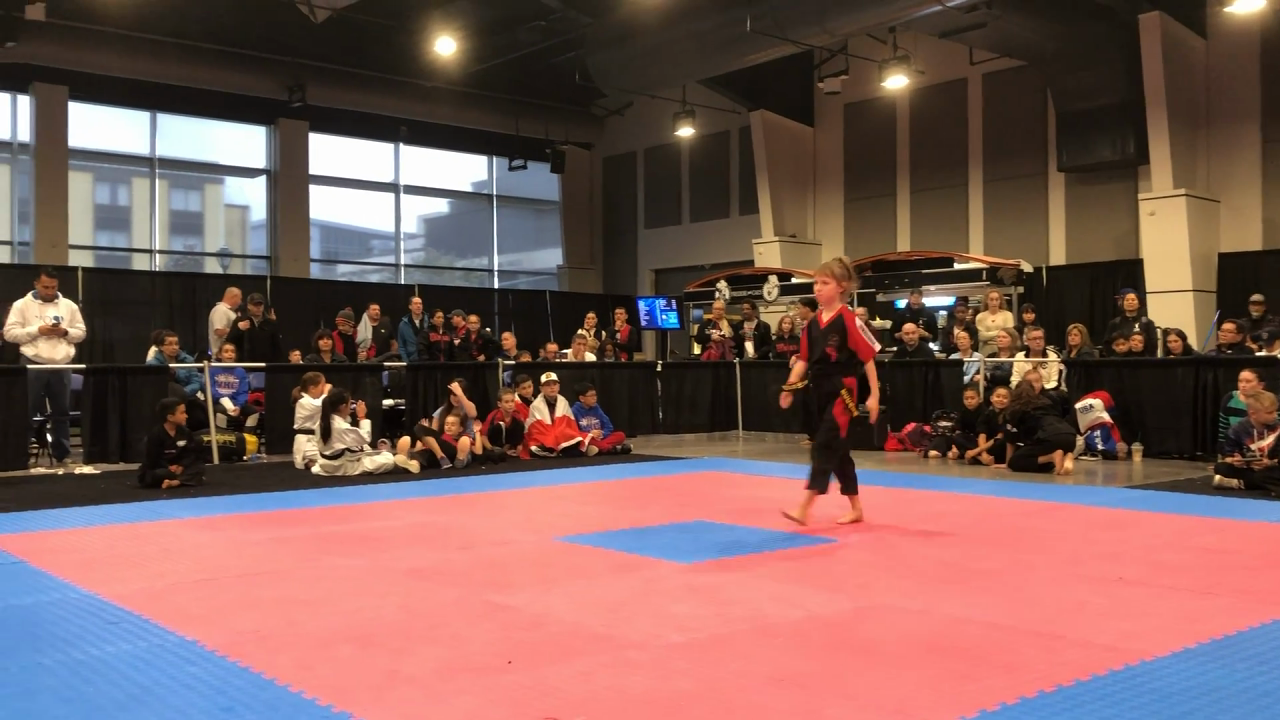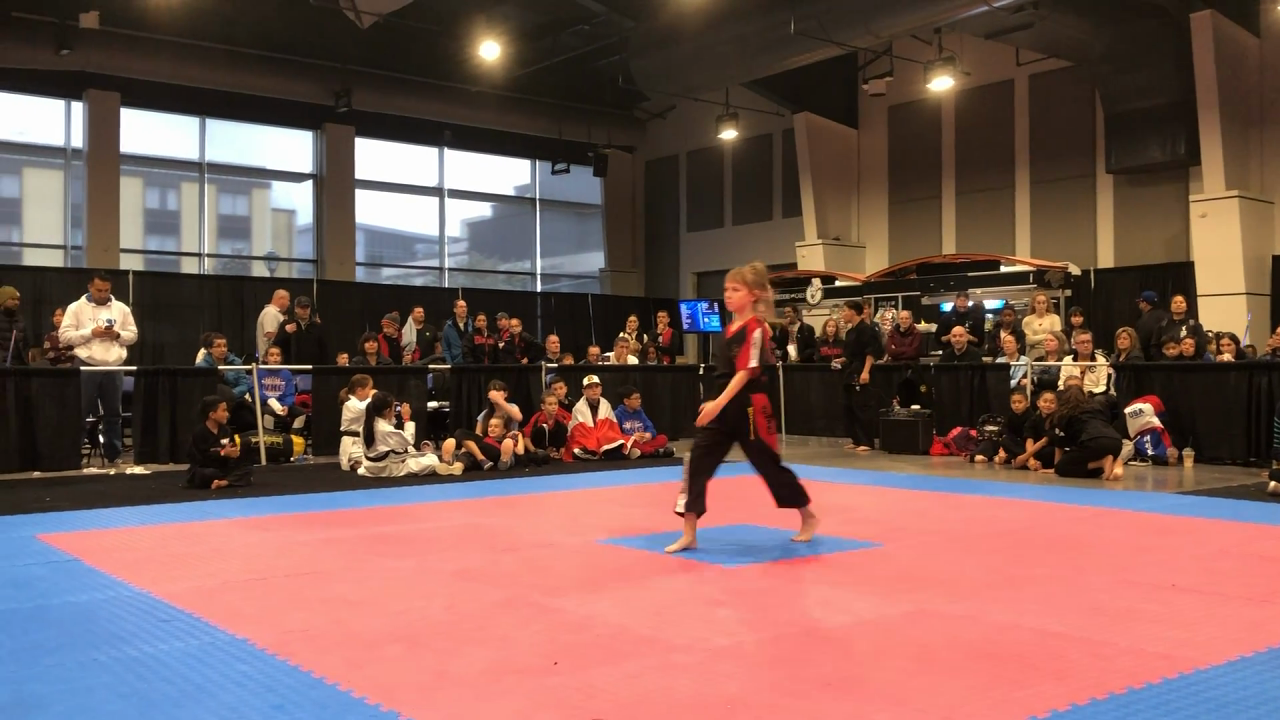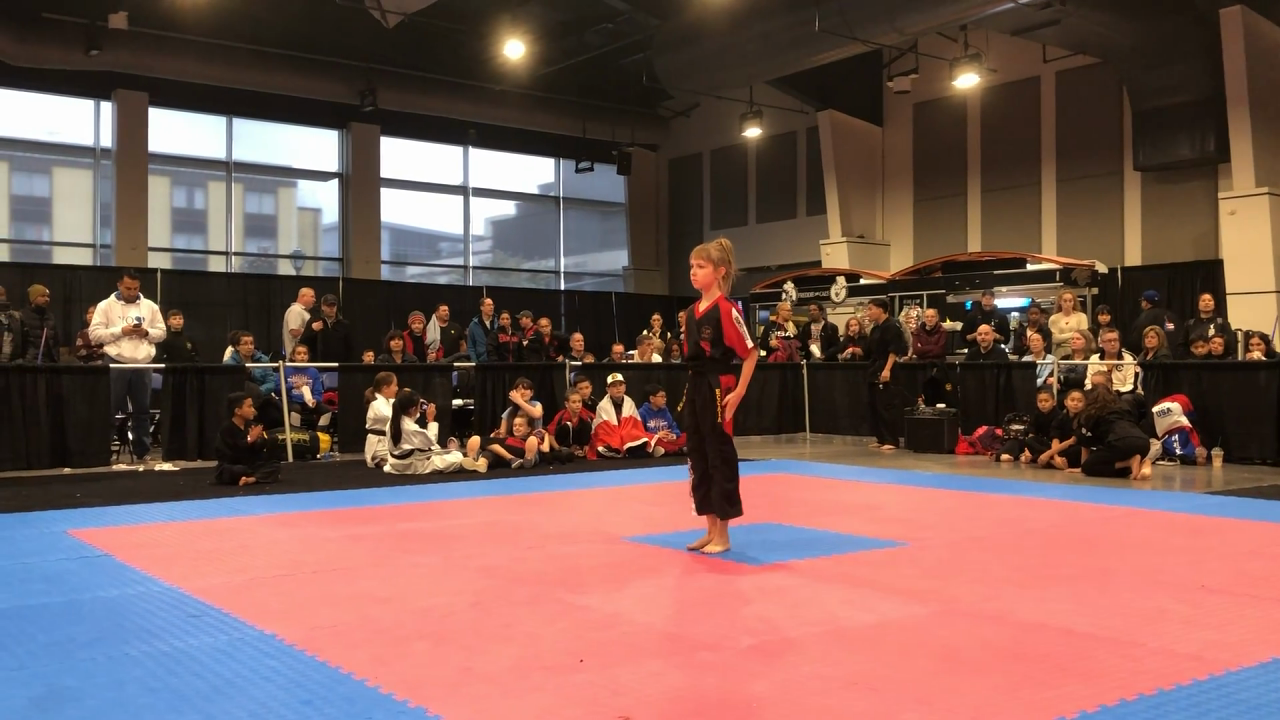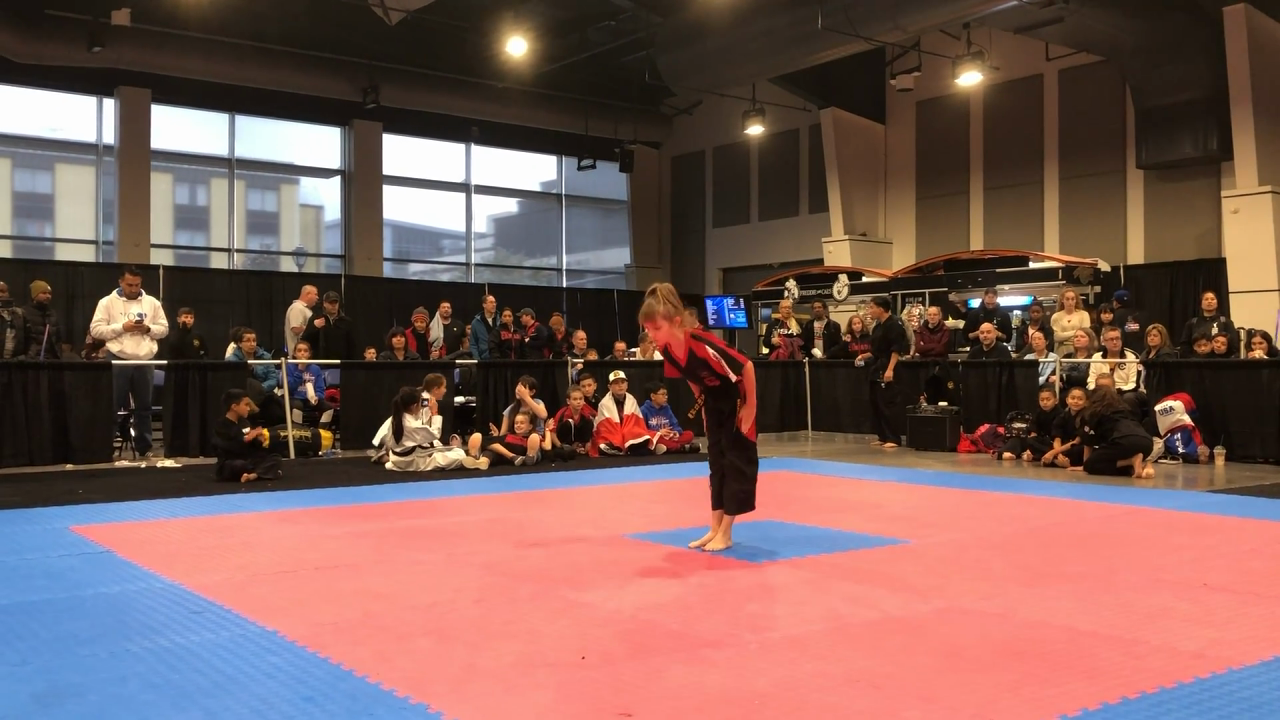
dt=0.7s
person 1, frame 1
left shoulder: (848, 320)
right shoulder: (813, 323)
left elbow: (869, 358)
right elbow: (803, 360)
left wrist: (874, 394)
right wrist: (789, 387)
left hip: (840, 390)
right hip: (819, 389)
left knee: (823, 447)
right knee: (836, 451)
left ankle: (804, 509)
right ankle: (856, 508)
person 1, frame 2
left shoulder: (756, 330)
right shoulder: (729, 330)
left elbow: (745, 373)
left wrist: (719, 403)
left hip: (749, 406)
right hip: (723, 407)
left knee: (769, 467)
right knee: (698, 462)
left ankle: (807, 518)
right ankle: (689, 534)
person 1, frame 3
left shoulder: (726, 309)
right shoulder: (692, 312)
left elbow: (751, 353)
left wrist: (738, 392)
right wrist: (693, 389)
left hip: (718, 389)
right hip: (695, 387)
left knee: (720, 459)
right knee: (698, 460)
left ankle: (722, 535)
right ankle: (711, 530)
person 1, frame 4
left shoulder: (703, 344)
right shoulder: (667, 350)
left elbow: (746, 367)
left wrist: (750, 406)
right wrist: (703, 403)
left hip: (737, 401)
right hip: (714, 403)
left knee: (738, 462)
right knee: (718, 463)
left ankle: (725, 533)
right ankle: (715, 529)
person 2, frame 1
left shoulder: (69, 306)
right shoulder: (22, 305)
left elbow: (81, 333)
right elbow: (10, 333)
left wrist: (65, 332)
right wrist: (37, 330)
left hip: (61, 366)
right hip: (33, 365)
left knee: (61, 412)
right knee: (28, 412)
left ankle: (62, 454)
person 2, frame 2
left shoulder: (121, 309)
right shoulder: (76, 308)
left elbow: (133, 335)
right elbow: (64, 336)
left wrist: (118, 335)
right wrist: (90, 333)
left hip: (113, 368)
right hip: (86, 366)
left knee: (113, 413)
right knee: (81, 412)
left ankle: (114, 454)
person 2, frame 3
left shoulder: (150, 307)
right shoulder: (105, 306)
left elbow: (161, 333)
right elbow: (94, 334)
left wrist: (146, 333)
right wrist: (120, 331)
left hip: (142, 365)
right hip: (116, 364)
left knee: (142, 410)
right knee: (111, 410)
left ankle: (142, 451)
person 2, frame 4
left shoulder: (152, 303)
right shoulder: (107, 302)
left elbow: (164, 329)
right elbow: (96, 330)
left wrist: (148, 329)
right wrist: (122, 327)
left hip: (145, 361)
right hip: (118, 360)
left knee: (144, 407)
right knee: (114, 406)
left ankle: (145, 447)
